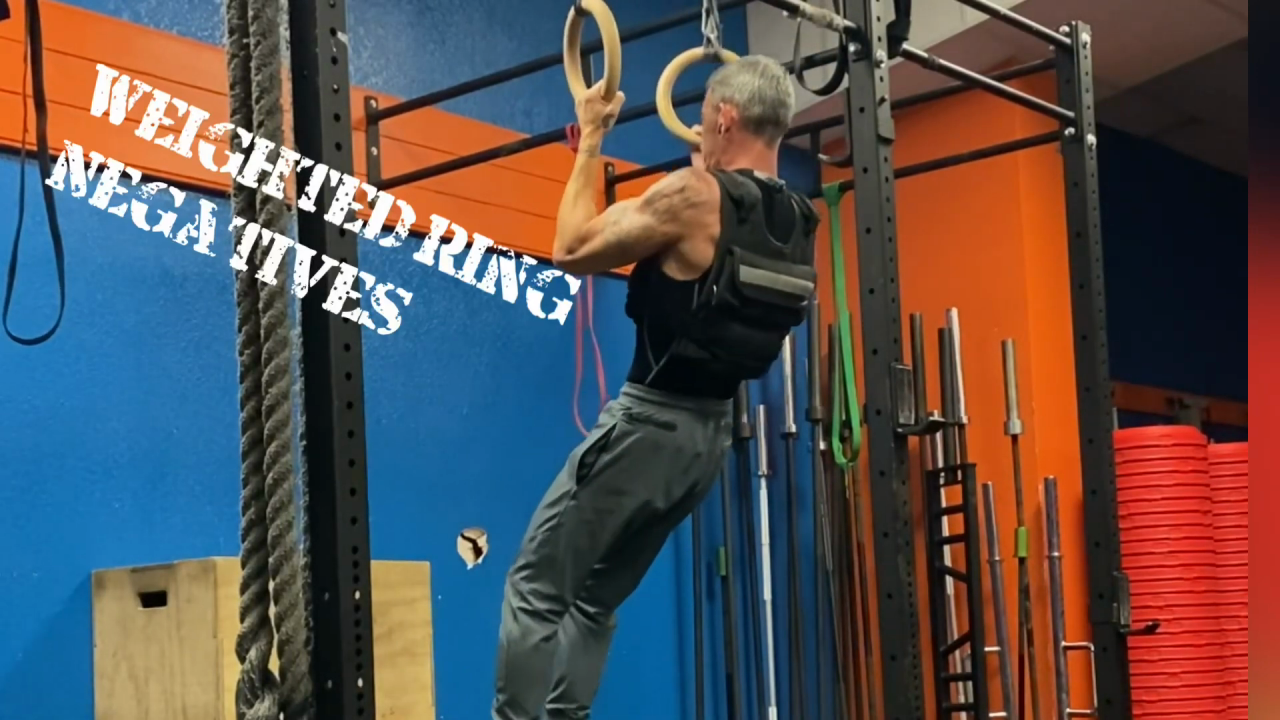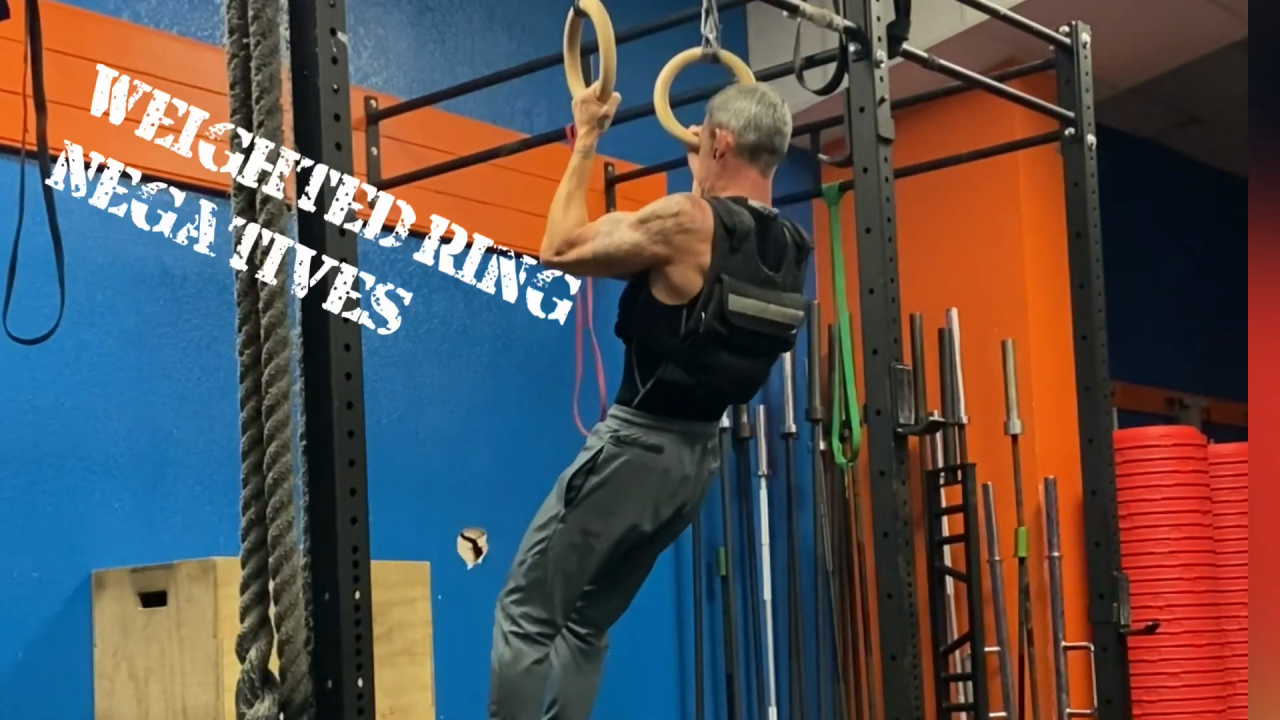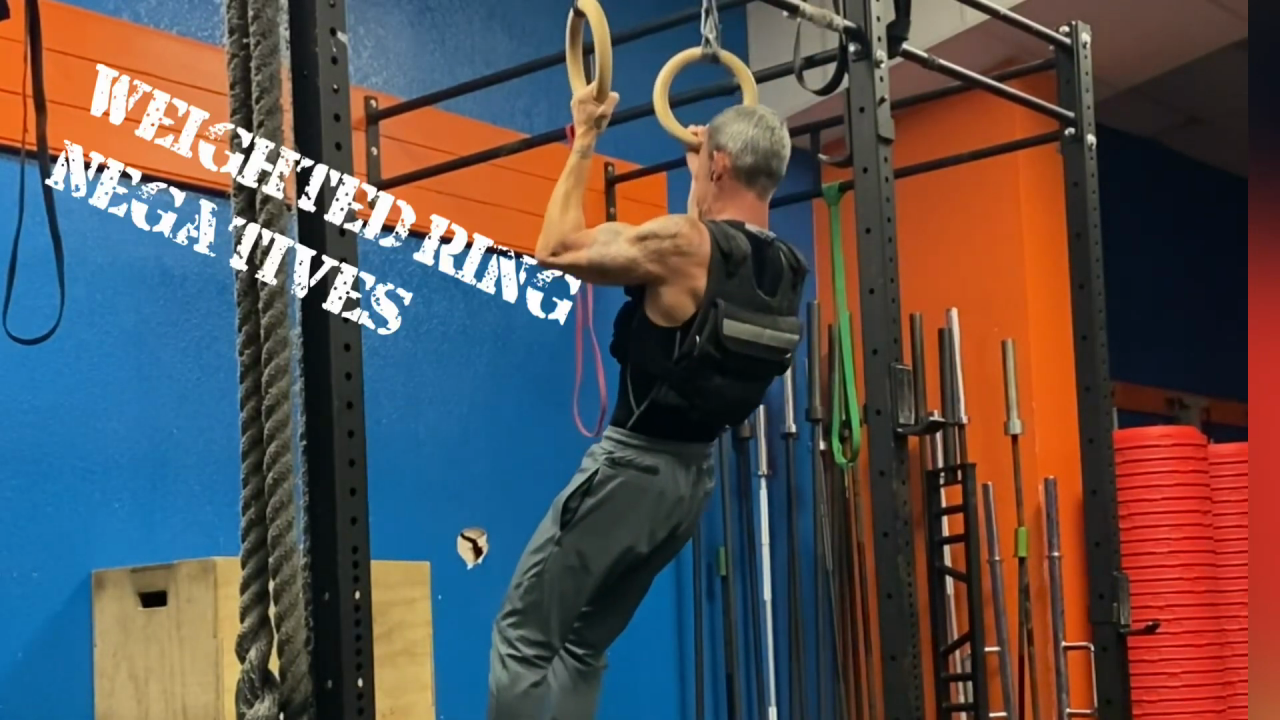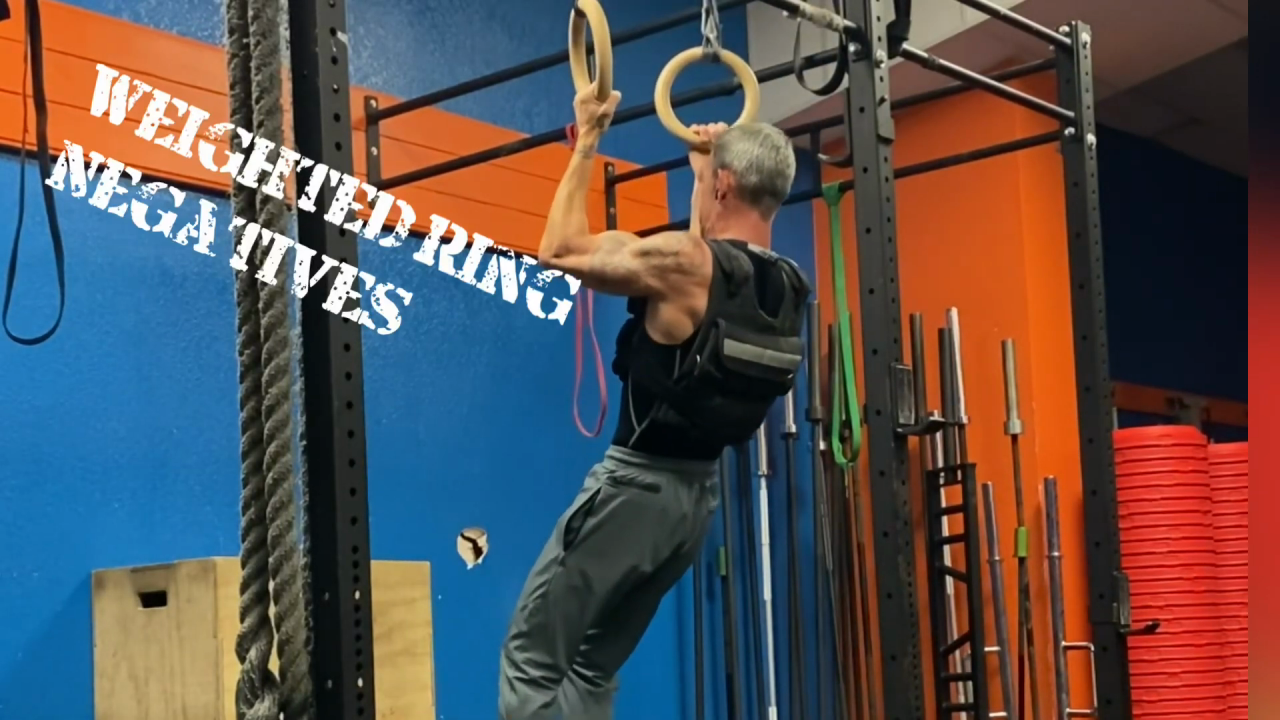
dt=0.3s
person 1, frame 1
left shoulder: (695, 195)
right shoulder: (796, 223)
left elbow: (571, 249)
left wrist: (590, 140)
right wrist: (709, 161)
left hip: (648, 425)
right hip: (708, 431)
left knee: (535, 592)
right knee: (593, 600)
person 1, frame 2
left shoulder: (688, 220)
right shoulder: (788, 248)
left elbow: (559, 249)
left wrist: (585, 141)
right wrist: (700, 172)
left hip: (635, 446)
right hip: (696, 453)
left knee: (527, 614)
right knee: (585, 622)
person 1, frame 3
left shoulder: (684, 243)
right shoulder: (785, 270)
left elbow: (555, 248)
left wrist: (584, 141)
right wrist: (697, 172)
left hip: (631, 469)
right hip: (692, 475)
left knee: (523, 636)
right knee: (582, 646)
person 1, frame 4
left shoulder: (686, 262)
right shoulder: (788, 288)
left elbow: (558, 250)
left wrist: (587, 141)
right wrist: (702, 170)
left hip: (634, 487)
right hip: (696, 493)
left knee: (532, 660)
right knee: (593, 668)
